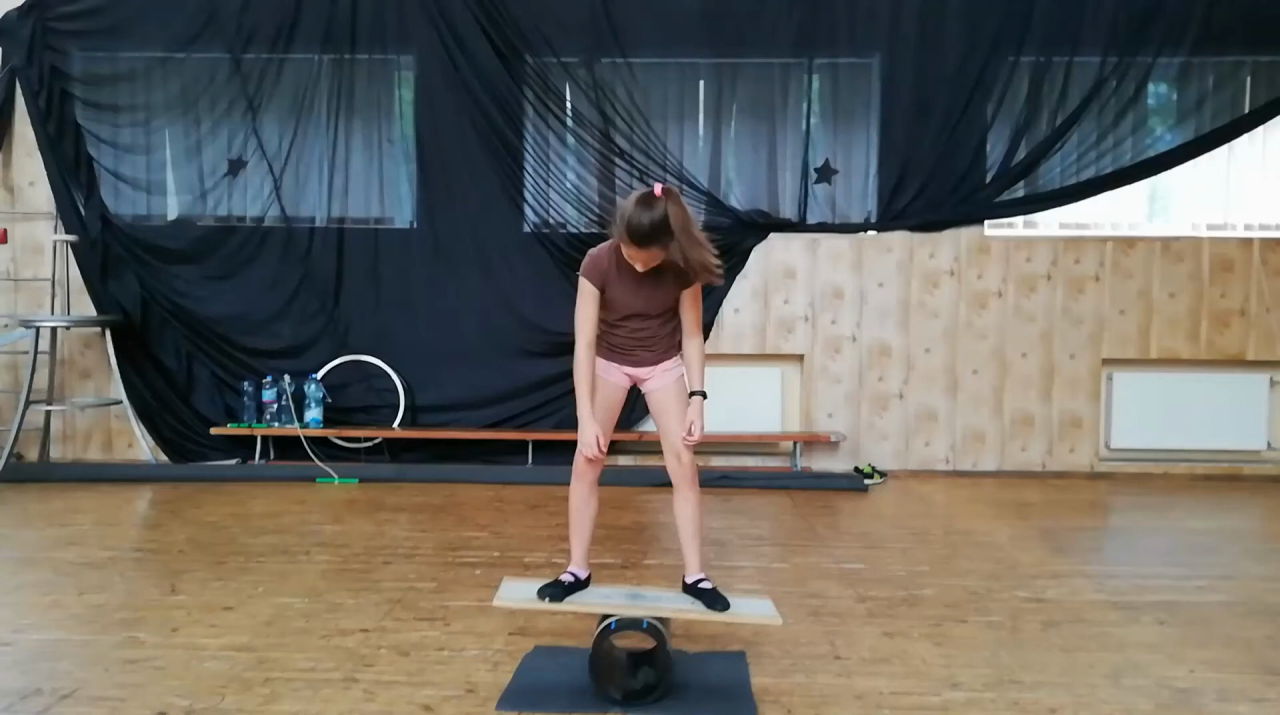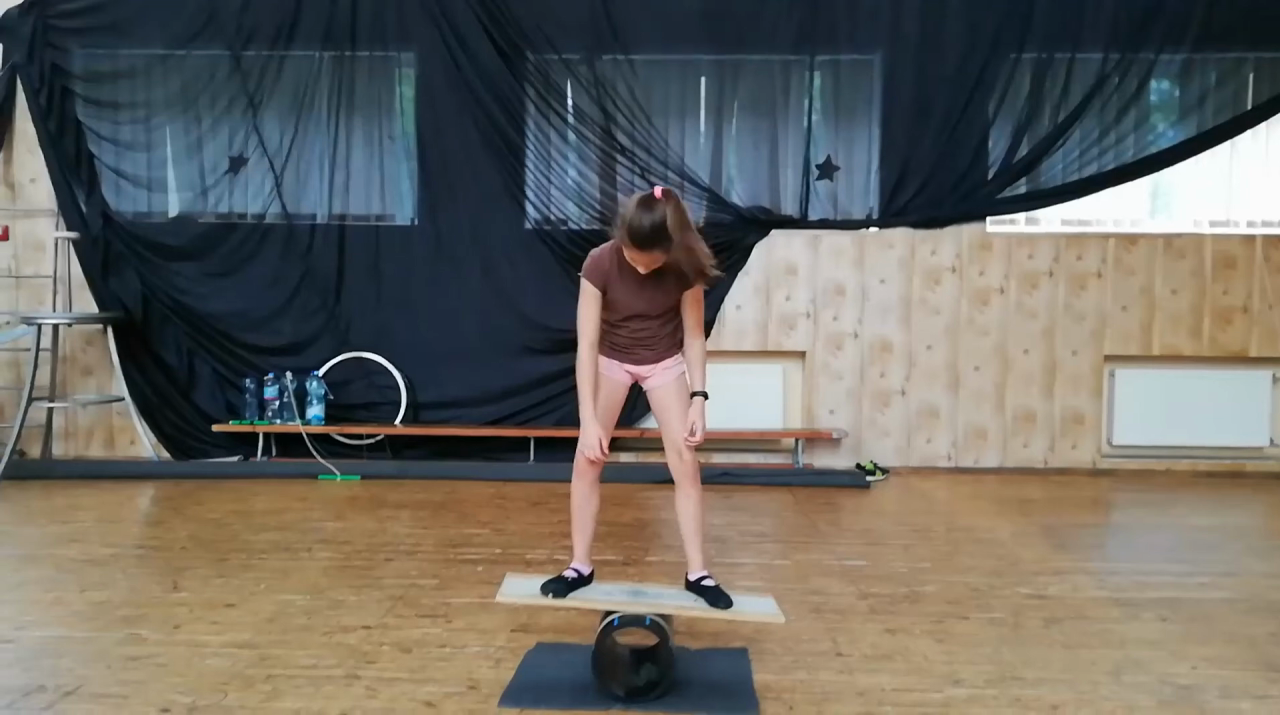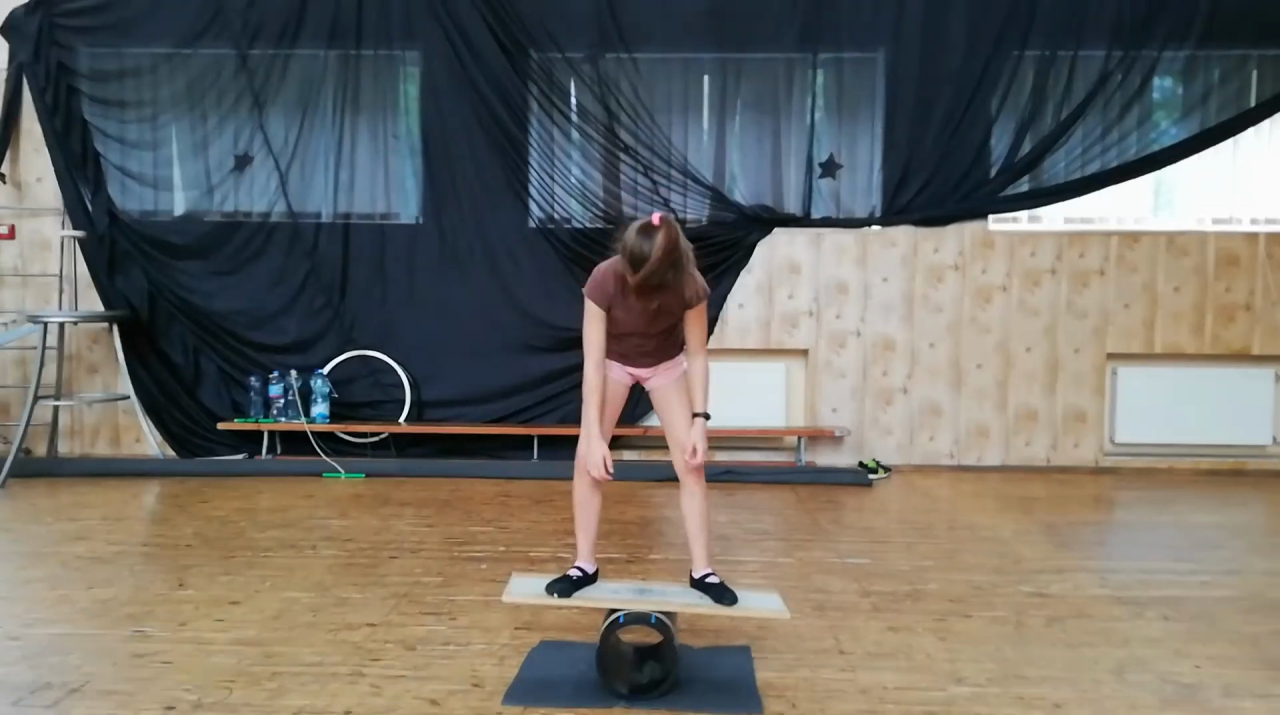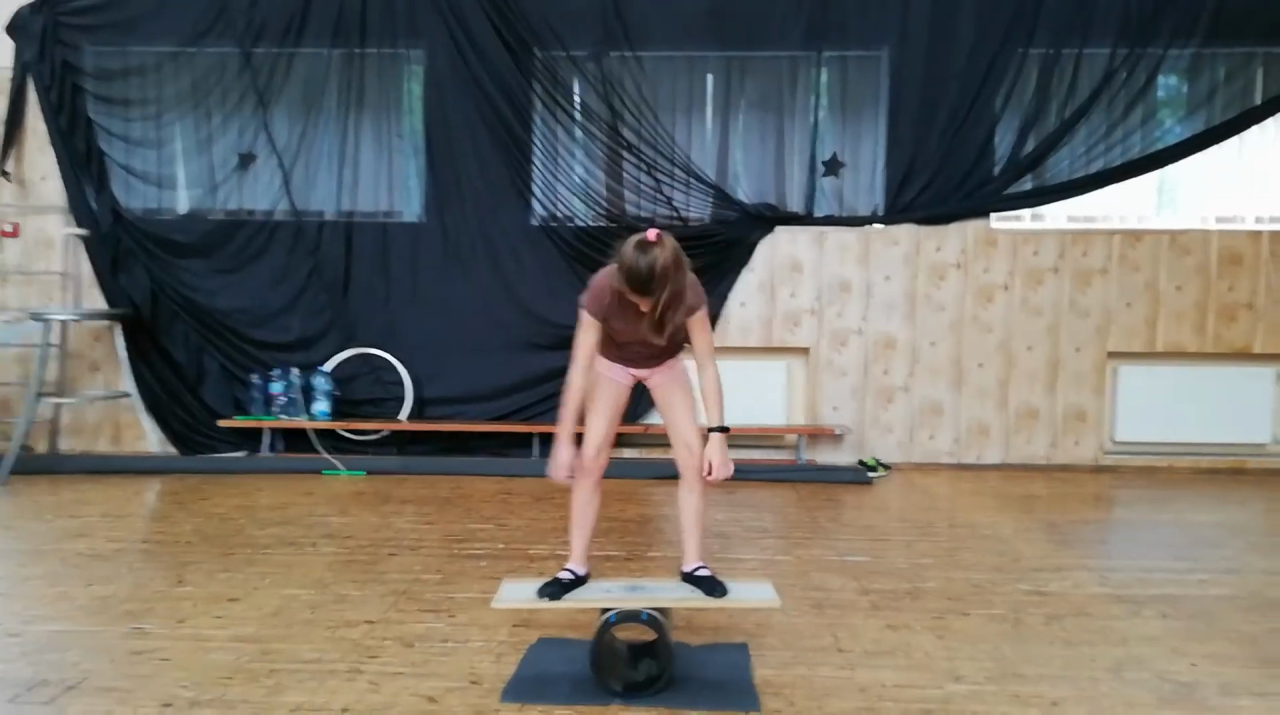
dt=0.2s
person 1, frame 1
left shoulder: (683, 266)
right shoulder: (598, 263)
left elbow: (692, 335)
right elbow: (584, 343)
left wrist: (697, 397)
right wrist: (586, 417)
left hip: (664, 367)
right hip: (609, 364)
left knee: (683, 463)
right knee: (586, 461)
left ankle: (694, 576)
right ankle: (577, 570)
person 1, frame 2
left shoulder: (684, 267)
right shoulder: (600, 263)
left elbow: (694, 336)
right elbow: (586, 344)
left wrist: (698, 398)
right wrist: (588, 419)
left hip: (665, 364)
right hip: (611, 361)
left knee: (685, 461)
right knee: (587, 458)
left ankle: (697, 573)
right ankle: (580, 566)
person 1, frame 3
left shoulder: (689, 285)
right shoulder: (603, 281)
left elbow: (696, 354)
right elbow: (593, 363)
left wrist: (699, 418)
right wrist: (593, 437)
left hip: (666, 364)
right hip: (614, 363)
left knee: (690, 461)
right knee: (588, 461)
left ankle: (702, 571)
right ankle: (585, 565)
person 1, frame 4
left shoulder: (688, 292)
right shoulder: (602, 289)
left elbow: (707, 364)
right elbow: (580, 368)
left wrist: (716, 434)
right wrist: (563, 441)
left hip: (666, 364)
right hip: (613, 365)
left knee: (693, 456)
right knee: (590, 458)
left ankle: (694, 565)
right ankle: (576, 567)
